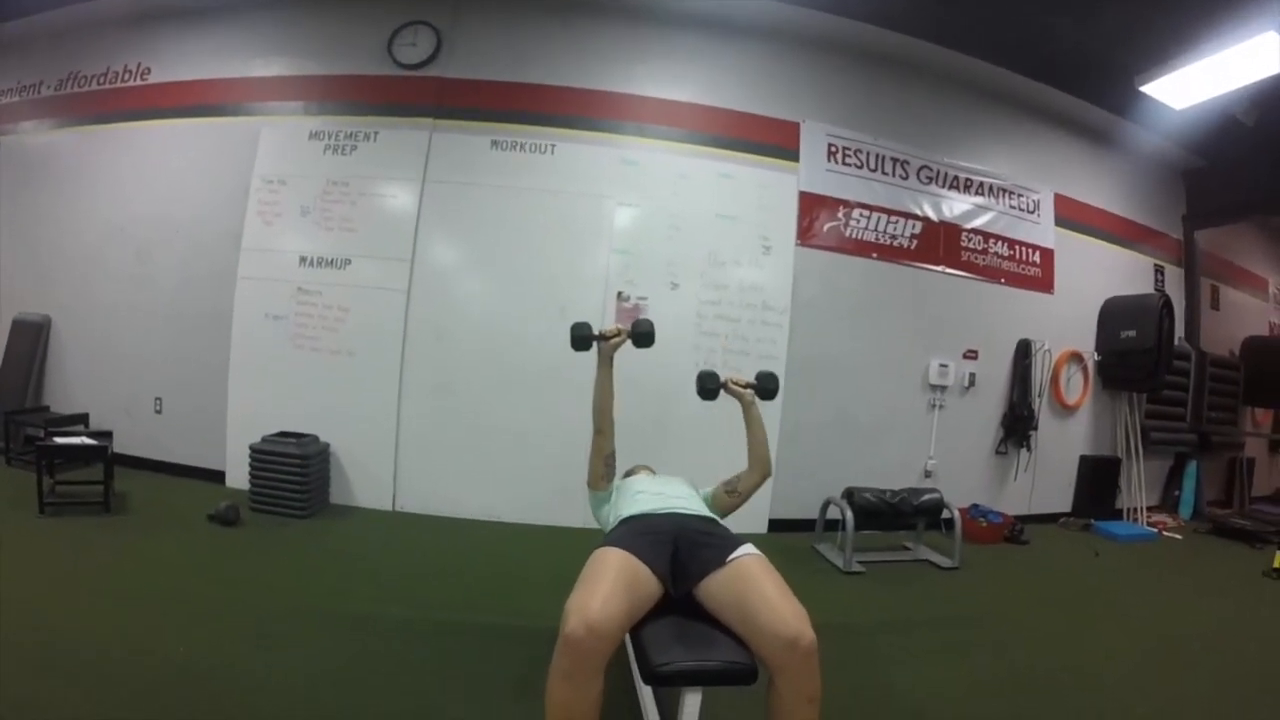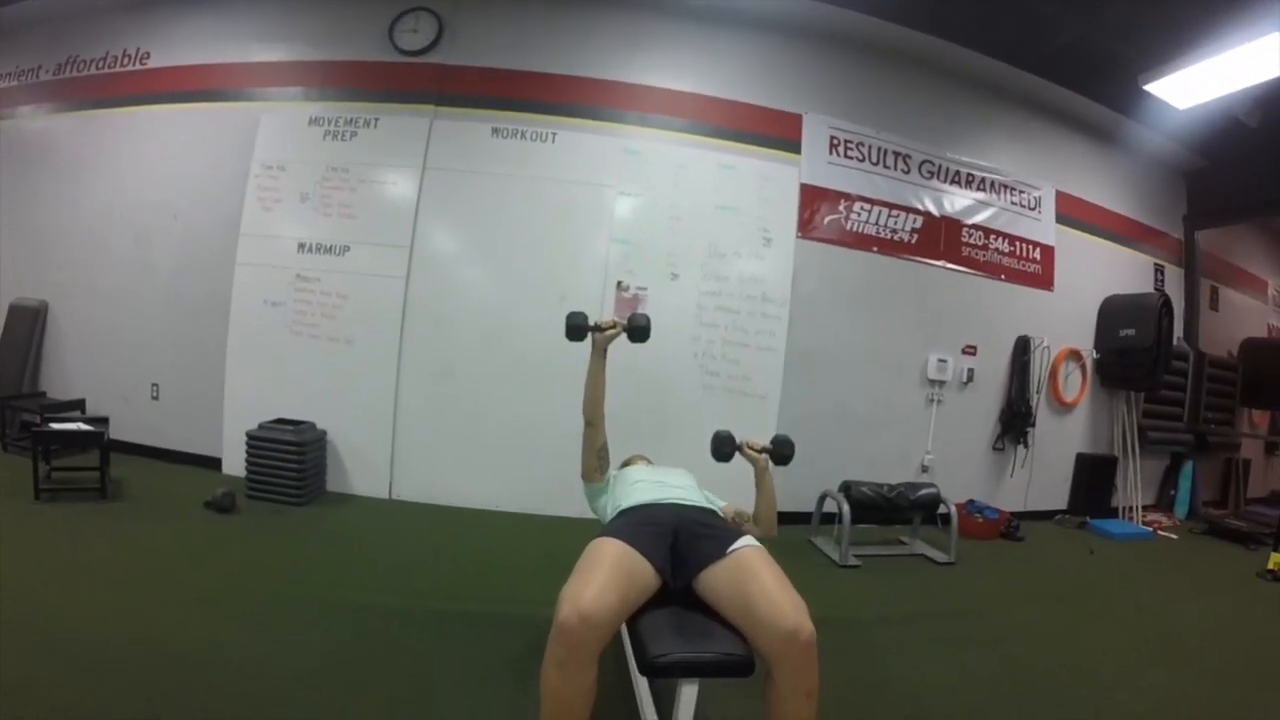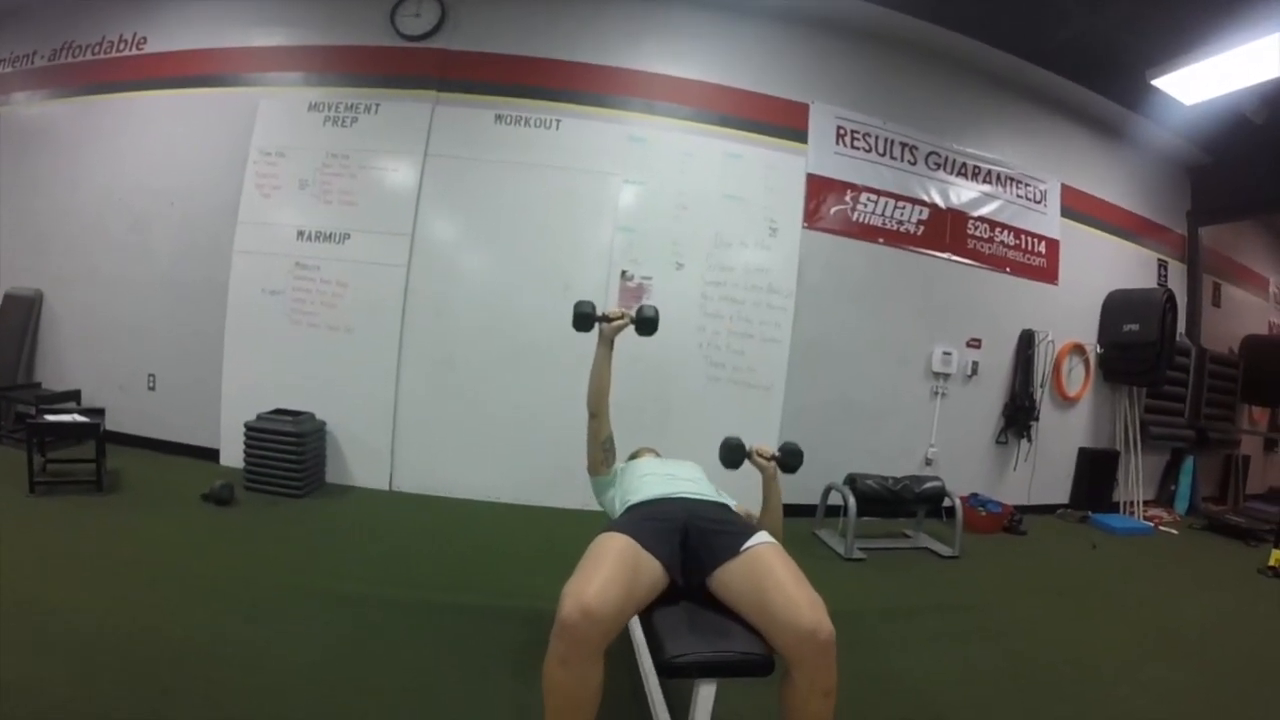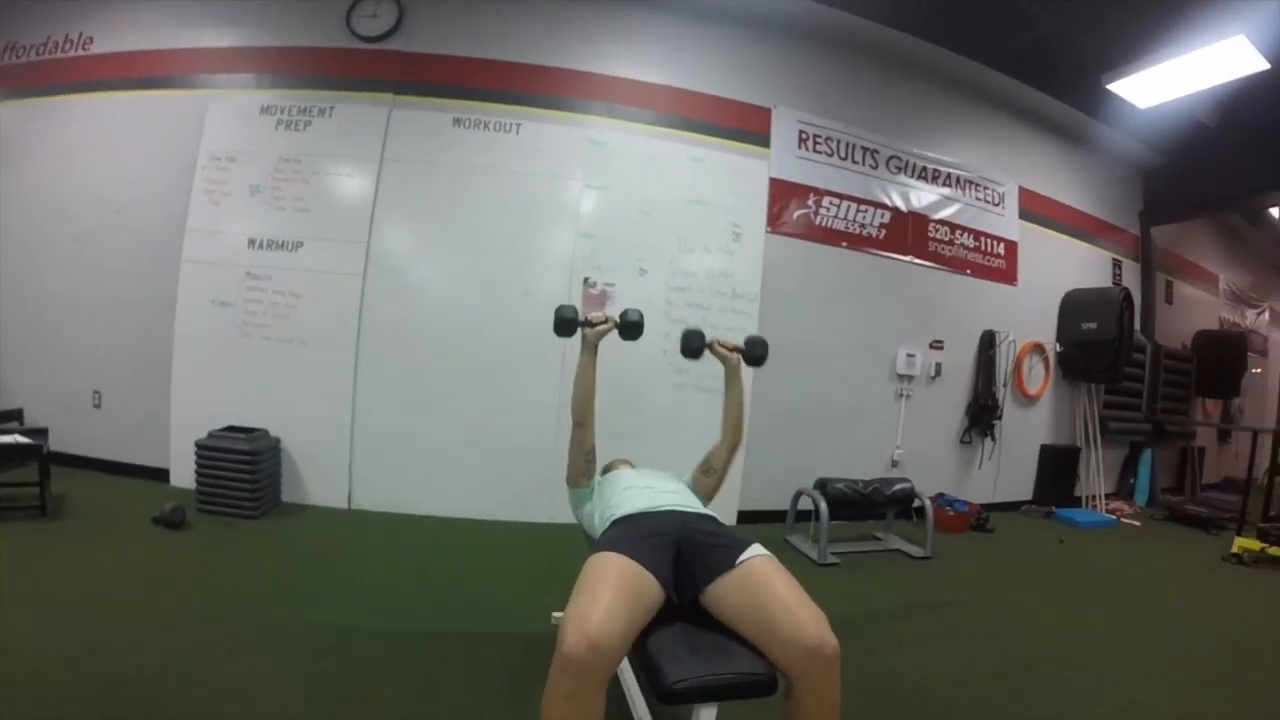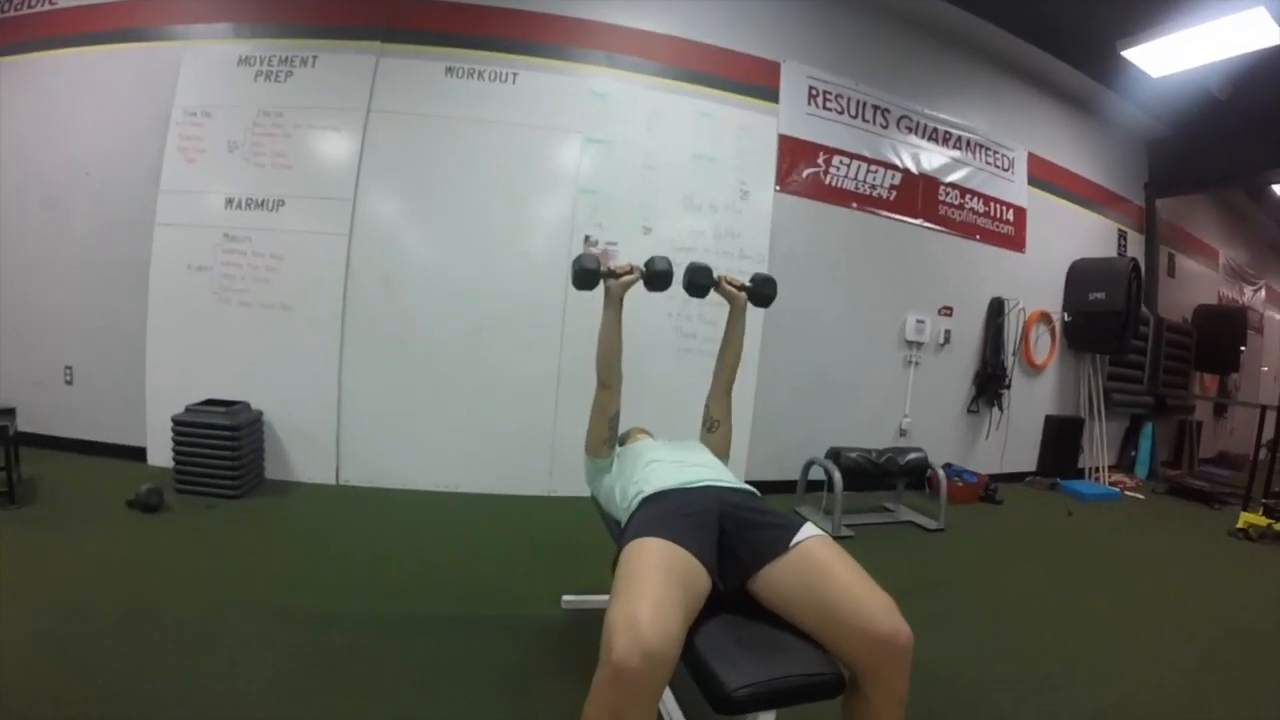
dt=0.4s
person 1, frame 1
left shoulder: (697, 498)
right shoulder: (613, 497)
left elbow: (759, 469)
right elbow: (603, 430)
left wrist: (748, 404)
right wrist: (605, 359)
left hip: (706, 533)
right hip: (637, 529)
left knee: (798, 645)
right knee: (581, 635)
person 1, frame 2
left shoulder: (693, 486)
right shoulder: (609, 488)
left elbow: (764, 527)
right elbow: (594, 423)
left wrist: (761, 468)
right wrist: (599, 350)
left hip: (705, 525)
right hip: (636, 521)
left knee: (797, 637)
right knee: (574, 625)
person 1, frame 3
left shoulder: (699, 474)
right shoulder: (617, 480)
left elbow: (769, 533)
right elbow: (597, 415)
left wrist: (769, 475)
right wrist: (606, 341)
left hip: (717, 518)
right hip: (646, 515)
left knee: (815, 637)
right knee: (578, 619)
person 1, frame 4
left shoulder: (681, 489)
right shoulder: (593, 495)
left elbow: (729, 442)
right elbow: (582, 423)
left wrist: (732, 369)
right wrist: (589, 347)
left hip: (706, 530)
left knee: (819, 652)
right knee: (582, 650)
person 1, frame 5
left shoulder: (700, 453)
right shoulder: (609, 470)
left elbow: (721, 388)
right elbow: (608, 386)
left wrist: (738, 310)
right wrist: (613, 301)
left hip: (745, 507)
